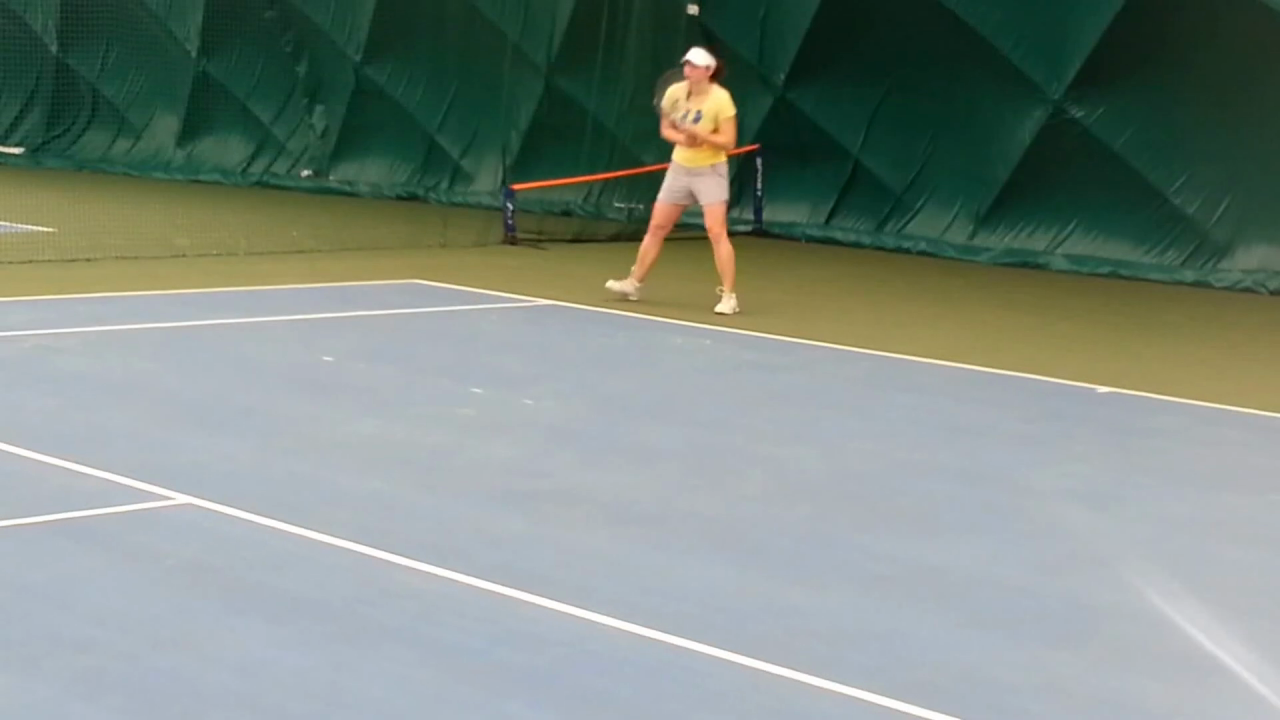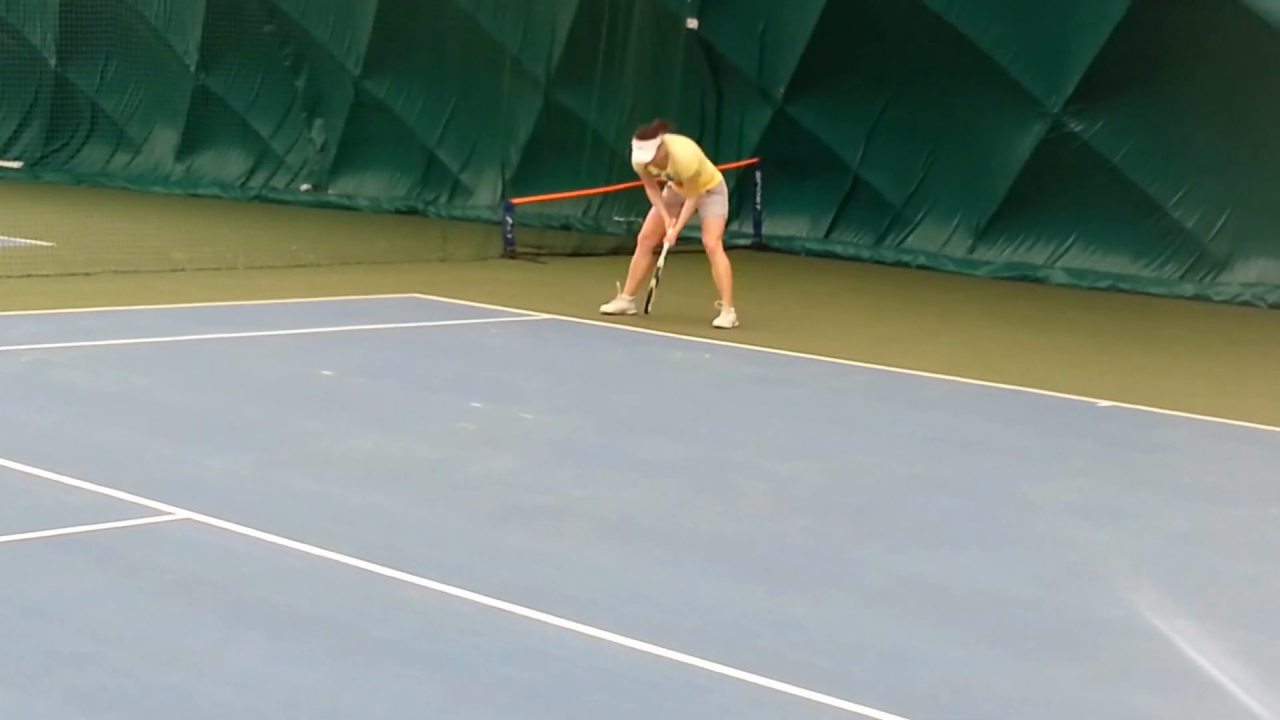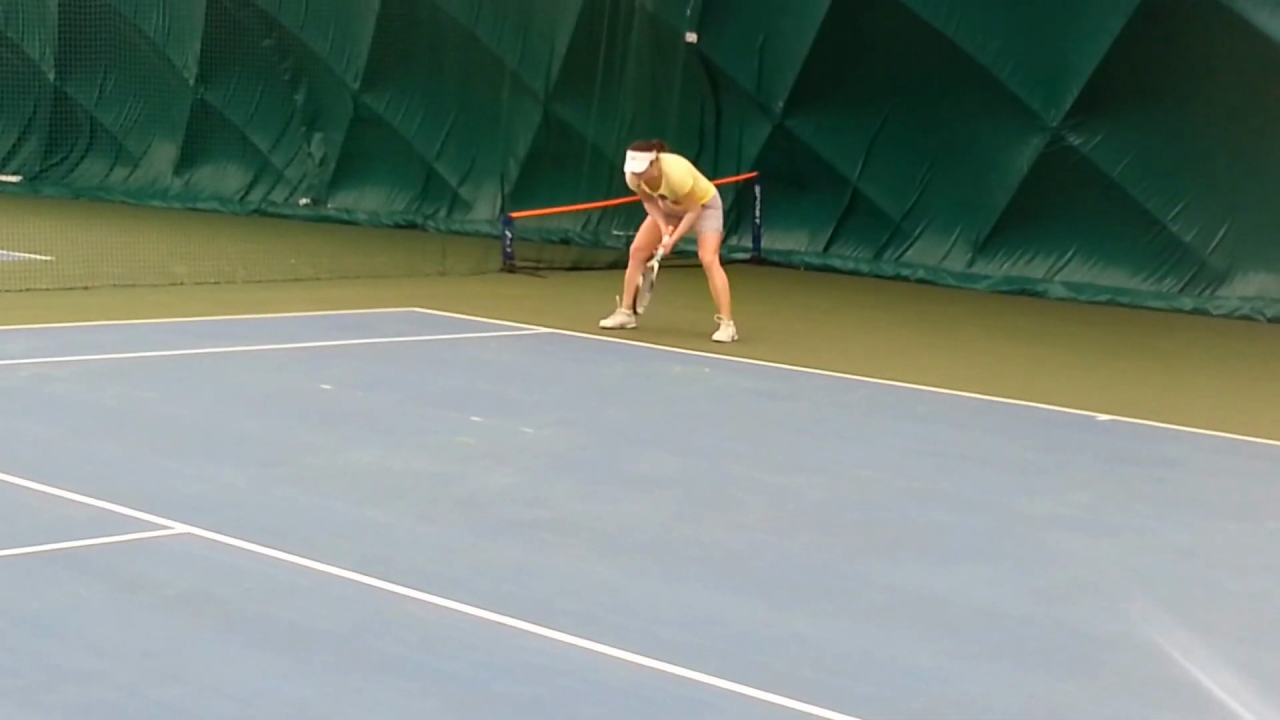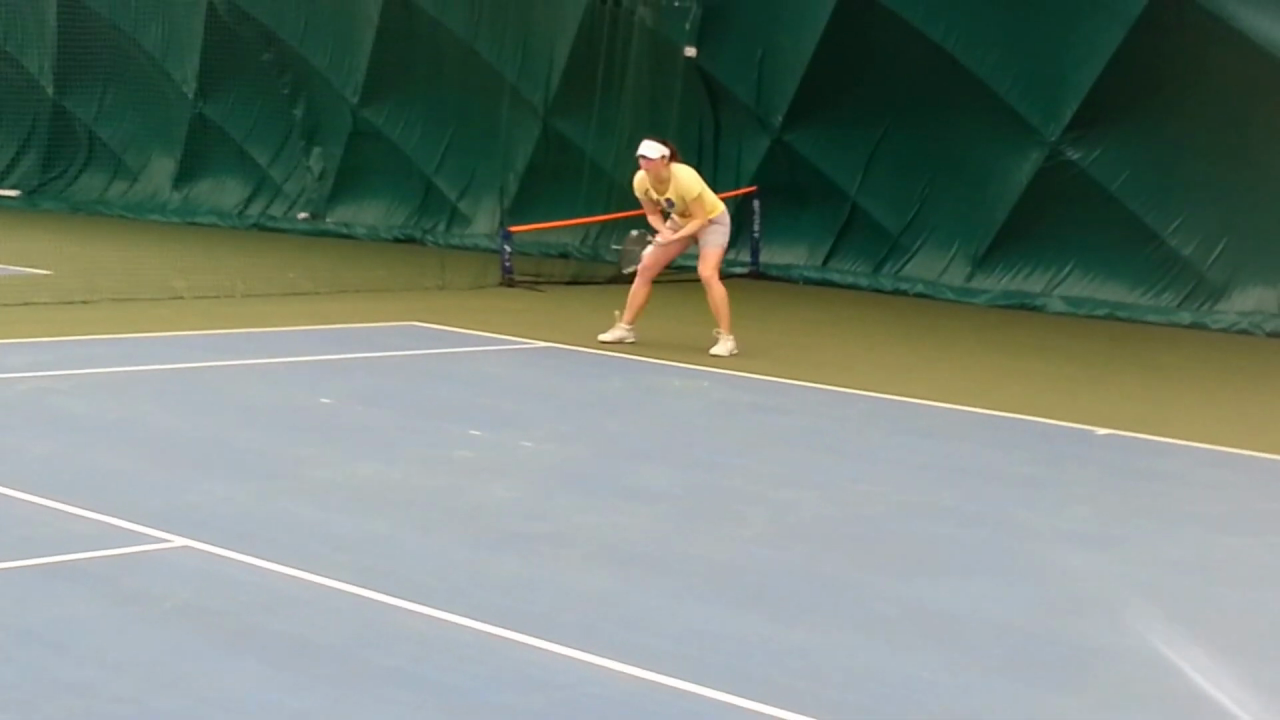
dt=0.5s
person 1, frame 1
left shoulder: (720, 98)
right shoulder: (674, 93)
left elbow: (729, 142)
left wrist: (699, 134)
right wrist: (682, 138)
left hip: (711, 171)
right hip: (680, 169)
left knee: (716, 232)
right knee: (657, 229)
left ankle: (729, 296)
right ankle: (633, 284)
person 1, frame 2
left shoulder: (683, 155)
right shoulder: (639, 157)
left elbow: (693, 197)
right elbow: (651, 188)
left wrist: (676, 230)
right wrist: (666, 217)
left hip: (709, 189)
right hip: (676, 190)
left knee: (712, 244)
right knee: (645, 239)
left ankle: (728, 310)
right ankle: (627, 298)
person 1, frame 3
left shoulder: (676, 173)
right shoulder: (632, 175)
left elbow: (694, 210)
right elbow: (649, 201)
left wrist: (673, 239)
right wrist: (662, 225)
left hip: (703, 203)
right hip: (670, 205)
left knee: (709, 260)
right knee: (637, 251)
left ankle: (727, 324)
right ankle: (626, 313)
person 1, frame 4
left shoulder: (685, 178)
right shoulder: (641, 181)
left elbow: (700, 219)
right elbow: (653, 214)
left wrist: (674, 238)
right wrist: (664, 231)
left hip: (711, 219)
right hip: (680, 220)
left knee: (708, 274)
right knee: (645, 269)
left ankle: (726, 338)
right ankle: (625, 328)
